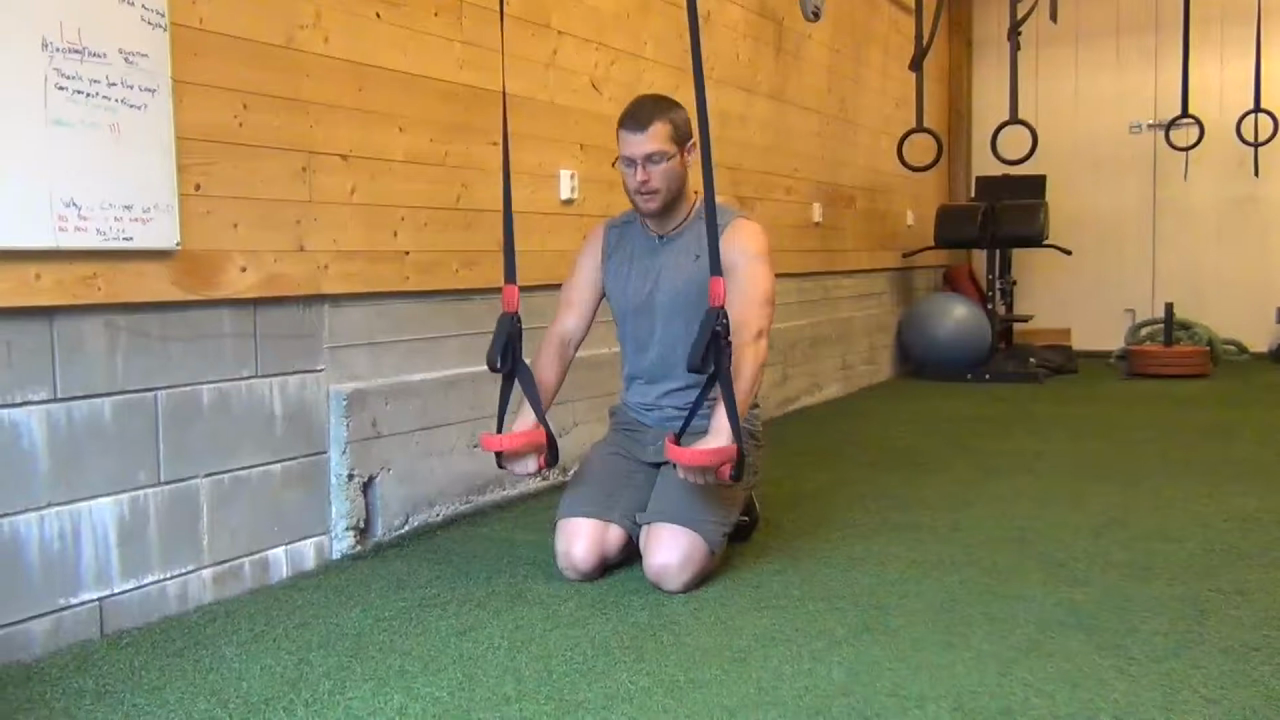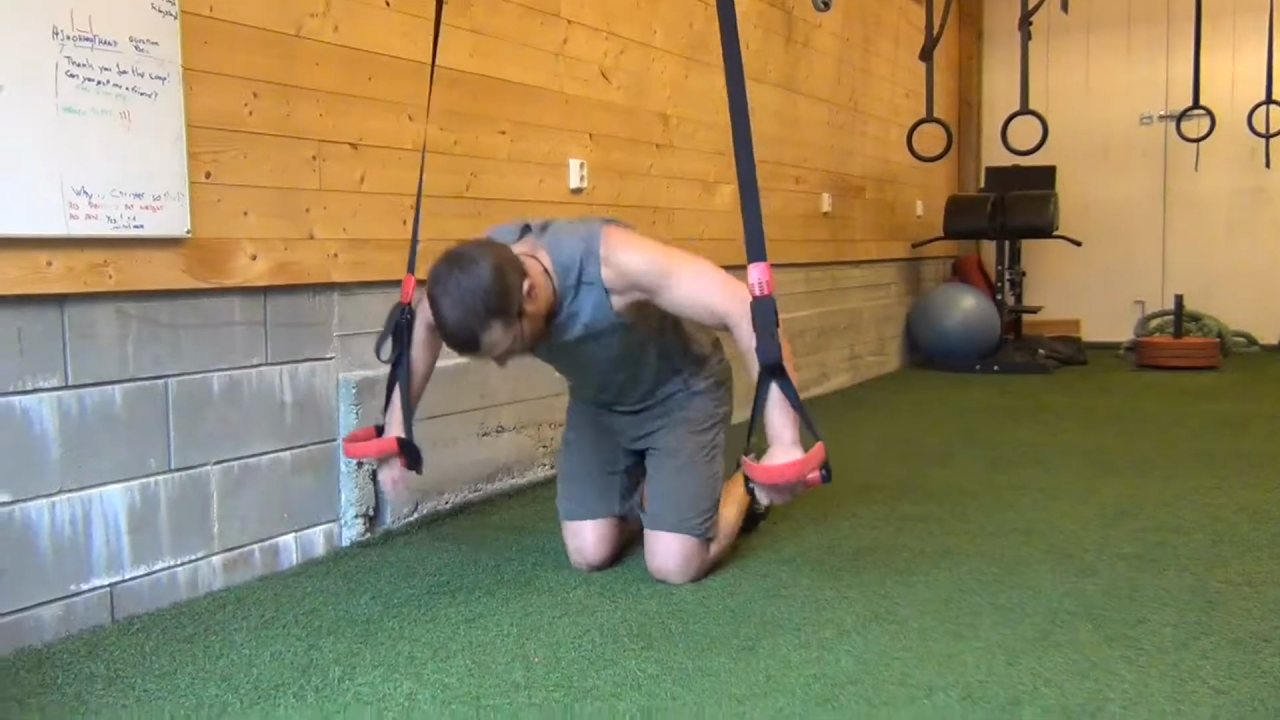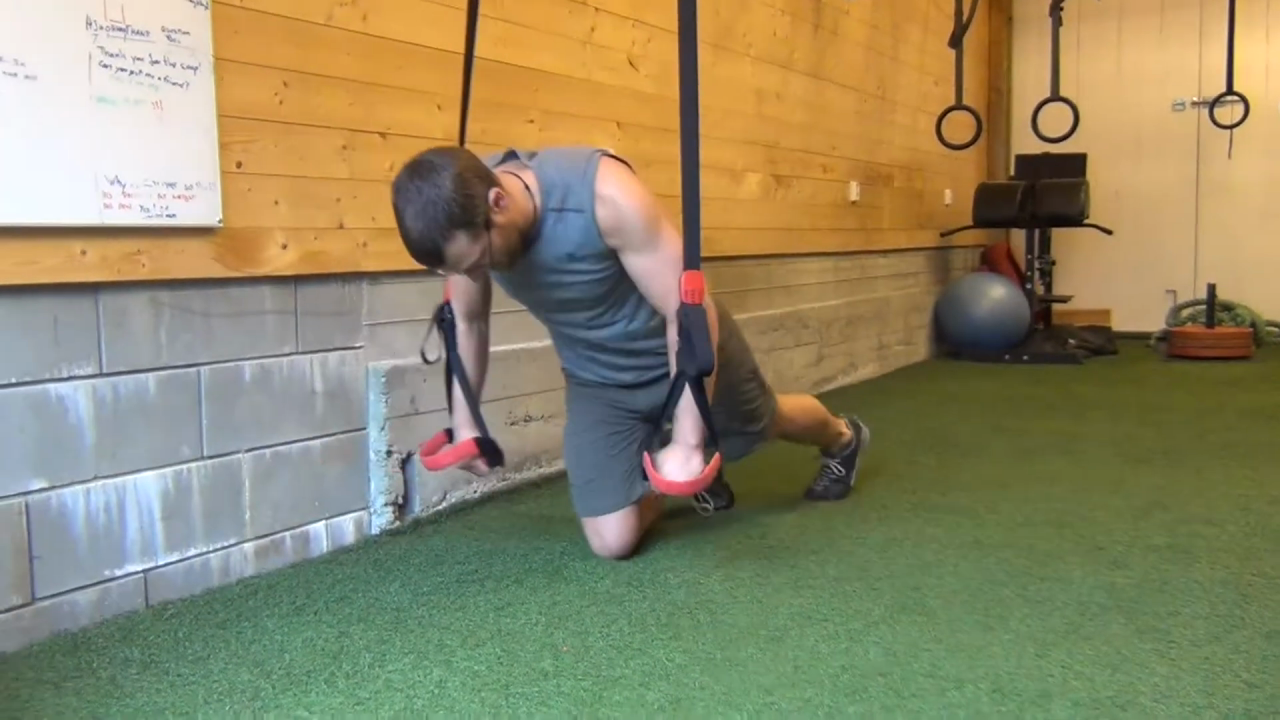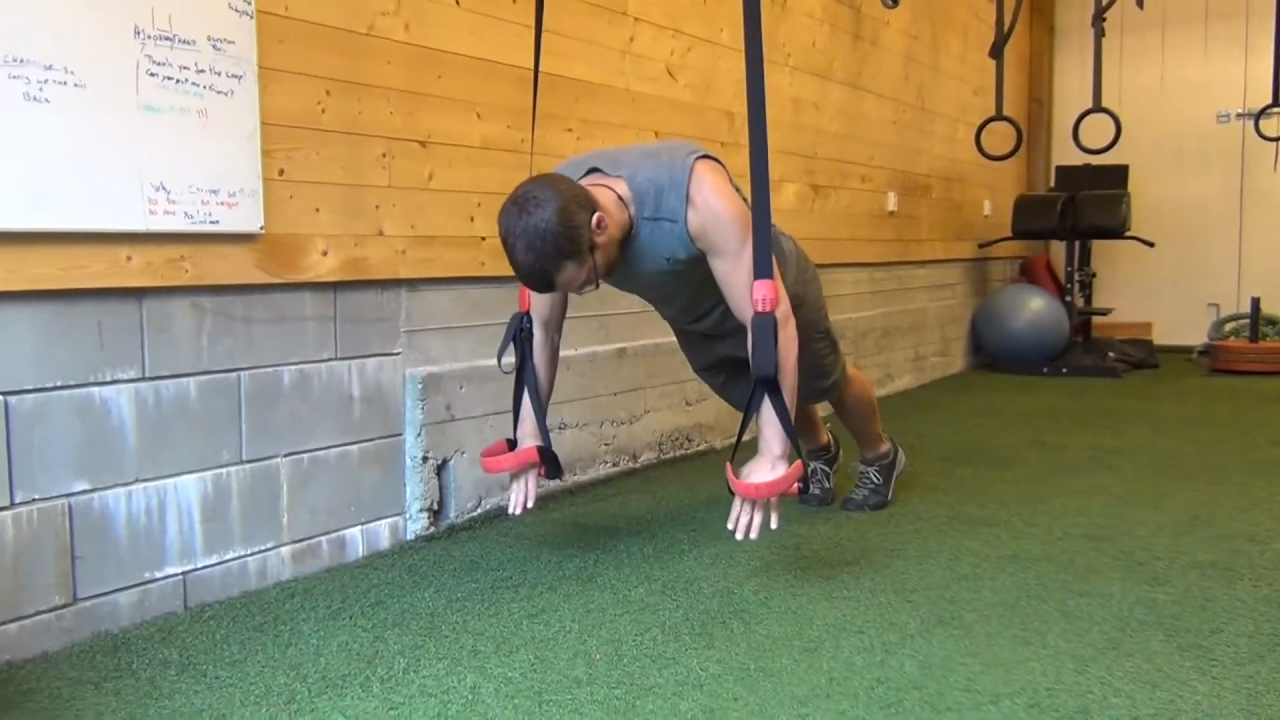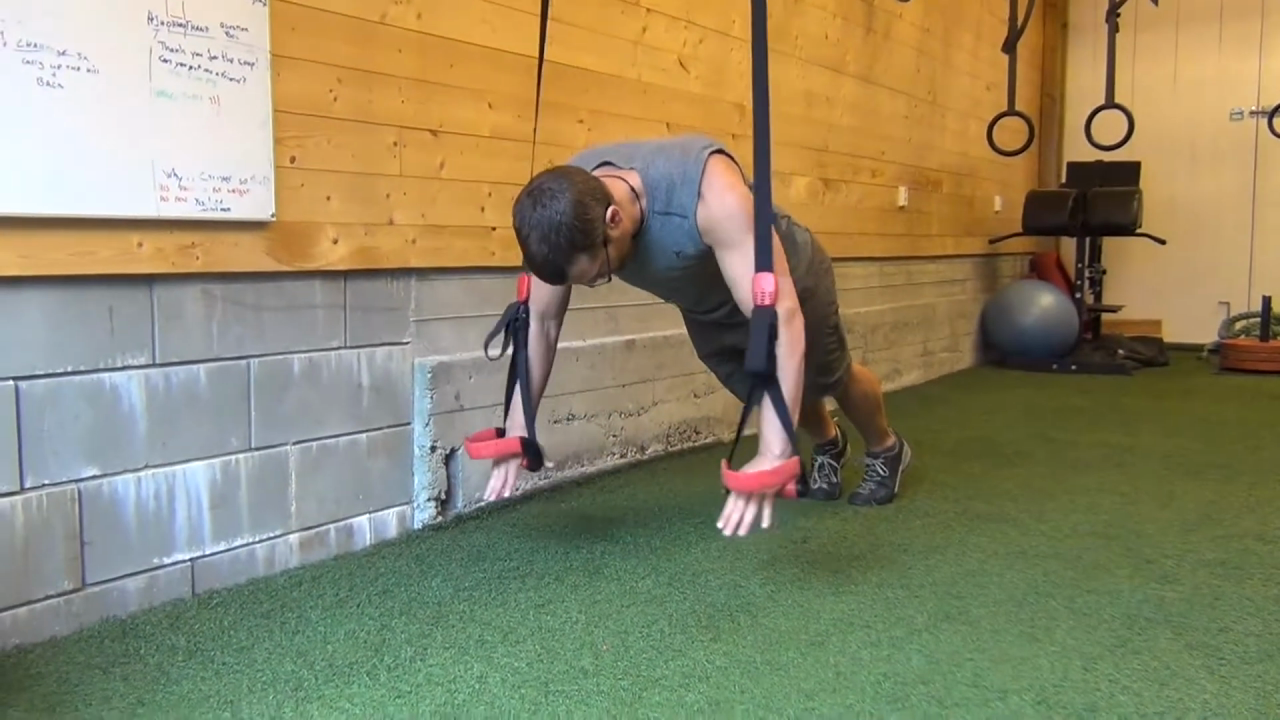
dt=0.7s
person 1, frame 1
left shoulder: (737, 236)
right shoulder: (605, 240)
left elbow: (748, 337)
right elbow: (564, 335)
left wrist: (722, 430)
right wrist: (528, 419)
left hip: (711, 428)
right hip: (634, 427)
left knee: (670, 567)
right knee: (578, 557)
left ankle: (728, 500)
right ankle: (656, 512)
person 1, frame 2
left shoulder: (614, 260)
right shoulder: (484, 267)
left elbow: (749, 308)
right elbow: (424, 323)
left wrist: (782, 439)
right wrist: (397, 421)
left hip: (681, 395)
right hip: (598, 400)
left knee: (671, 565)
right knee: (589, 554)
left ankle: (743, 483)
right ankle: (653, 492)
person 1, frame 3
left shoulder: (604, 193)
right shoulder: (464, 217)
right elbow: (469, 321)
left wrist: (689, 440)
right wrist: (463, 420)
left hip: (680, 350)
right hip: (595, 376)
left knee: (758, 430)
right knee: (612, 542)
left ankle: (842, 436)
right ankle: (694, 479)
person 1, frame 4
left shoulder: (696, 194)
right shoulder: (555, 216)
left elbow: (771, 320)
right elbow: (542, 330)
left wrist: (772, 453)
right wrist: (528, 435)
left hip: (773, 291)
left knee: (827, 381)
right knee: (758, 398)
left ankle: (880, 457)
right ankle: (820, 452)
person 1, frame 5
left shoulder: (707, 190)
right shoulder: (565, 209)
left elbow: (780, 317)
right elbow: (541, 321)
left wrist: (774, 453)
right wrist: (517, 431)
left hip: (786, 282)
left knee: (832, 377)
left ankle: (885, 450)
right ankle: (828, 447)
